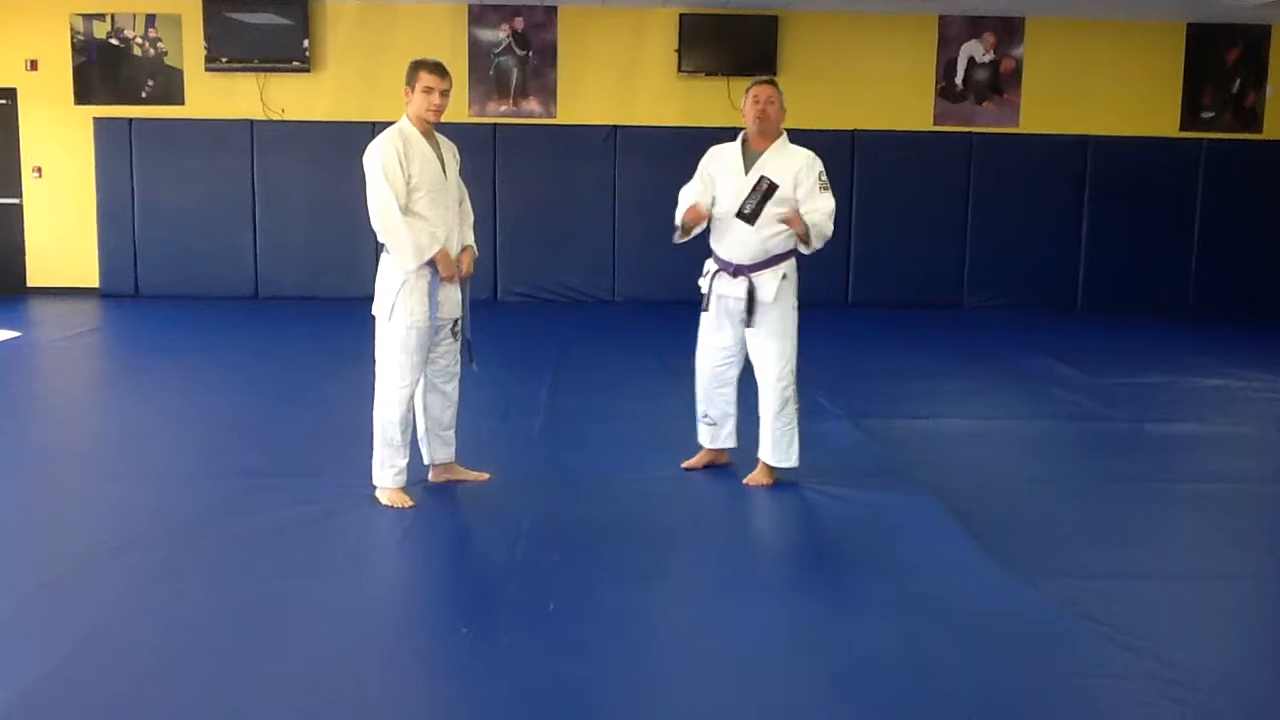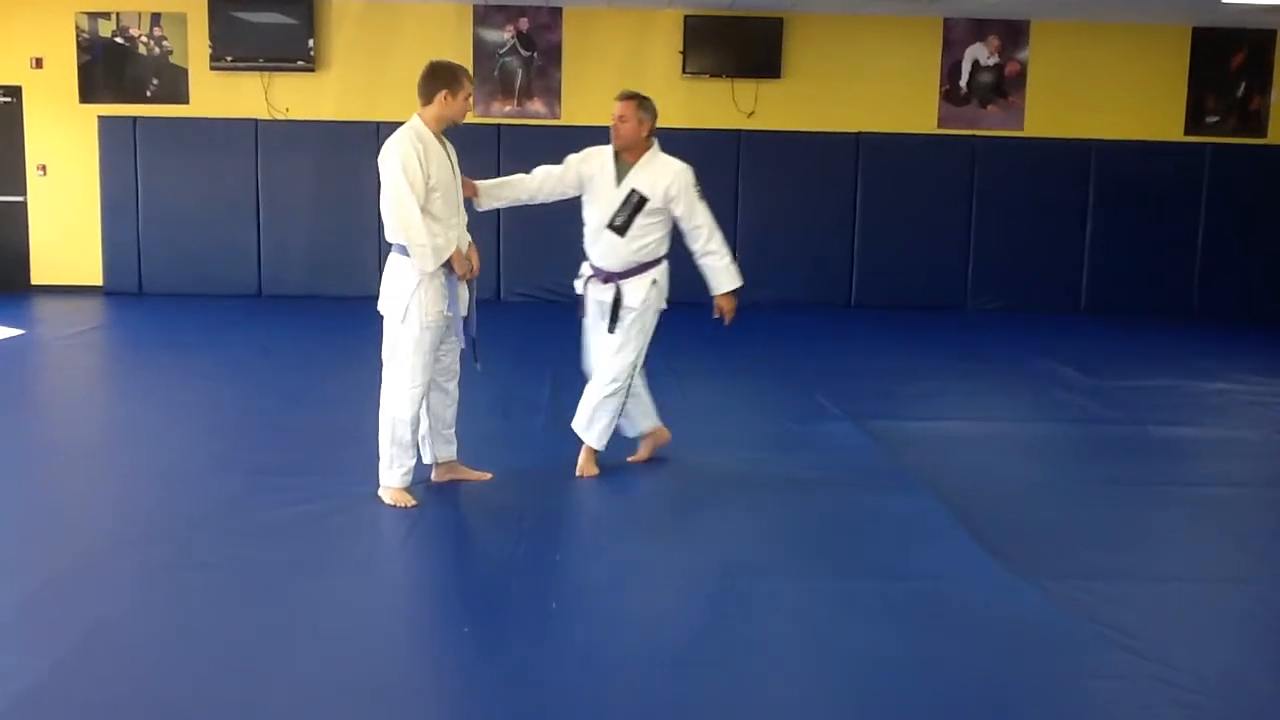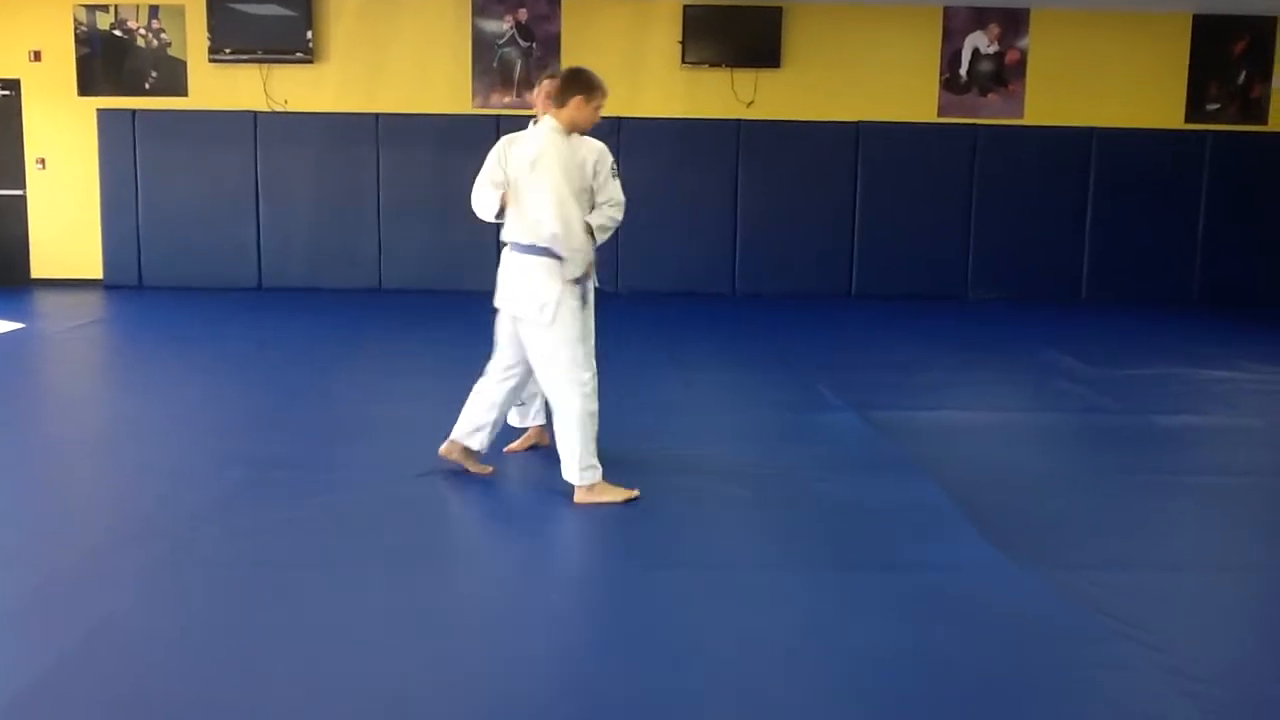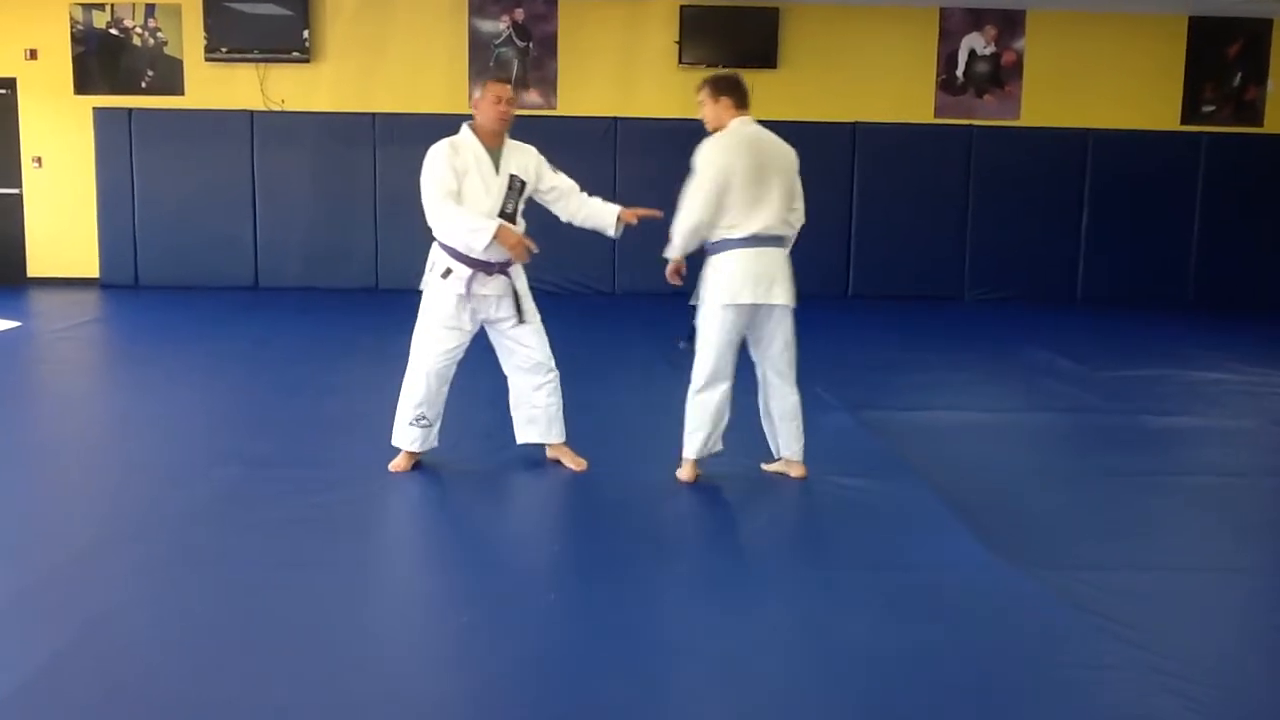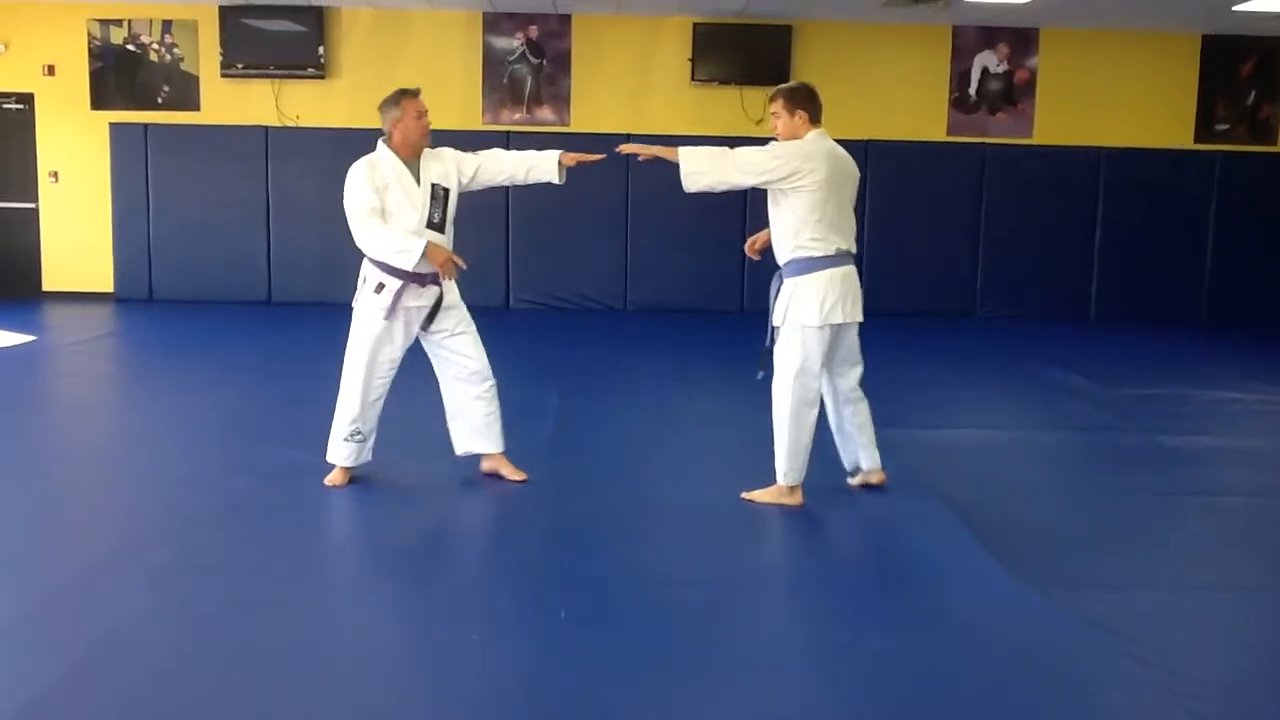
dt=1s
person 1, frame 1
left shoulder: (447, 148)
right shoulder: (389, 146)
right elbow: (388, 217)
left wrist: (466, 249)
right wrist: (435, 255)
left hip: (446, 280)
right hip: (408, 278)
left knee: (444, 376)
right knee: (399, 383)
left ankle: (442, 462)
right ankle: (389, 480)
person 1, frame 2
left shoulder: (442, 145)
right shoulder: (405, 145)
right elbow: (405, 218)
left wrist: (466, 246)
right wrist: (450, 254)
left hip: (445, 277)
right hip: (416, 278)
left knee: (444, 376)
right knee: (407, 381)
left ankle: (443, 461)
right ankle: (393, 478)
person 1, frame 3
left shoulder: (534, 139)
right shoulder: (554, 147)
right elbow: (559, 221)
left wrist: (572, 260)
right wrist: (580, 264)
left hip: (522, 267)
right hip: (543, 274)
left knee: (509, 364)
right knee: (574, 377)
left ankle: (463, 441)
right ankle: (587, 482)
person 1, frame 4
left shoulder: (717, 147)
right shoulder: (782, 148)
left elbow: (696, 209)
right elbow: (796, 212)
left wrist: (677, 254)
left hip: (732, 266)
right hip: (774, 265)
left knee: (711, 368)
right knee: (777, 368)
left ankle: (691, 462)
right ankle: (791, 457)
person 1, frame 5
left shoulder: (796, 156)
right shoulder: (841, 160)
left elbow: (730, 163)
left wrist: (658, 150)
right wrist: (776, 232)
left hip: (811, 286)
right hip: (841, 279)
left knee: (794, 385)
right knee: (843, 380)
left ankle: (788, 484)
right ankle: (869, 466)
person 2, frame 1
left shoulder: (801, 161)
right shoulder: (717, 157)
left elbow: (820, 215)
right elbow: (689, 202)
left wrist: (805, 230)
right wrist: (691, 215)
left hip: (770, 283)
right hip: (721, 280)
left knee: (774, 375)
right knee: (712, 367)
left ankle: (770, 460)
right ankle: (716, 447)
person 2, frame 2
left shoulder: (674, 174)
right shoulder: (590, 161)
left elbow: (702, 232)
right elbow: (540, 184)
left wrist: (723, 286)
right wrist: (478, 189)
left hip: (639, 287)
right hip: (596, 281)
left knee: (615, 368)
right knee: (607, 366)
left ankle: (589, 445)
right ankle: (652, 431)
person 2, frame 3
left shoulder: (594, 152)
right shoulder: (509, 147)
left elbow: (613, 208)
right elbow: (480, 198)
left wrist: (586, 230)
right ankle: (535, 427)
person 2, frame 4
left shoulder: (525, 157)
right shoulder: (446, 153)
left elbow: (567, 197)
right elbow: (440, 213)
left wrist: (617, 213)
right wrist: (498, 232)
left hip: (504, 279)
right hip: (454, 276)
left knee: (536, 362)
right knee: (430, 364)
left ankle: (555, 443)
right ankle: (411, 446)
person 2, frame 5
left shoulder: (446, 162)
right shoulder: (366, 171)
left elbow: (500, 165)
right elbow: (368, 232)
left wrist: (557, 159)
right wrist: (425, 250)
left hip: (437, 292)
right hip: (386, 290)
left knee: (472, 371)
right knee: (364, 379)
left ankle: (491, 455)
right ankle: (345, 461)
